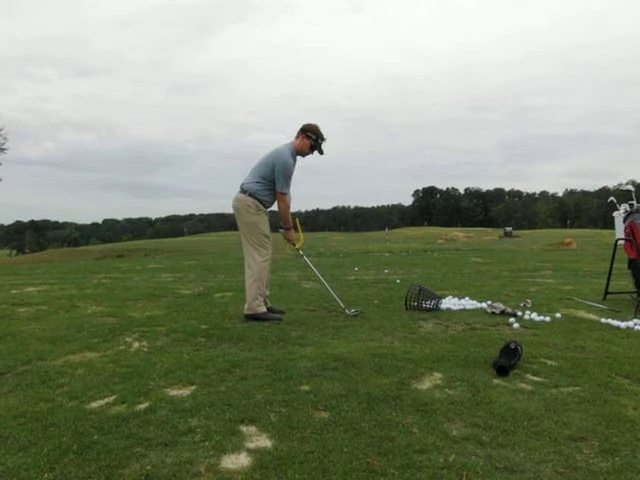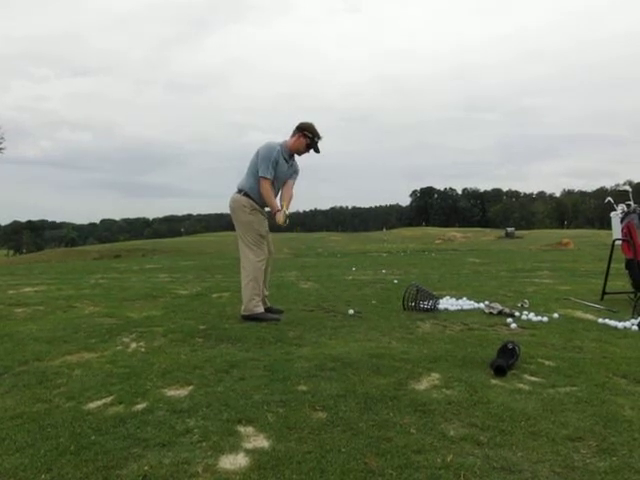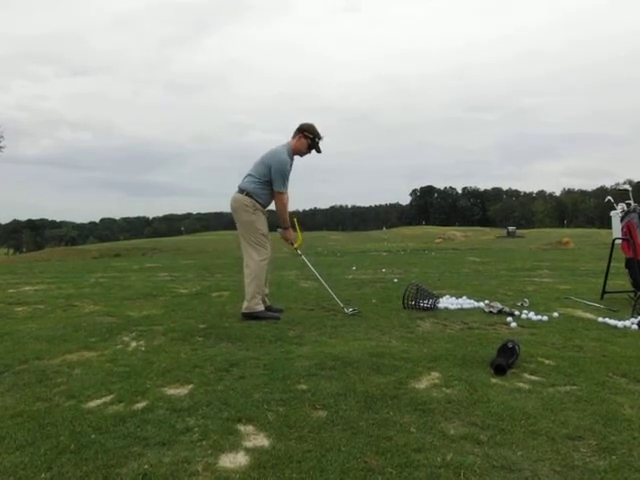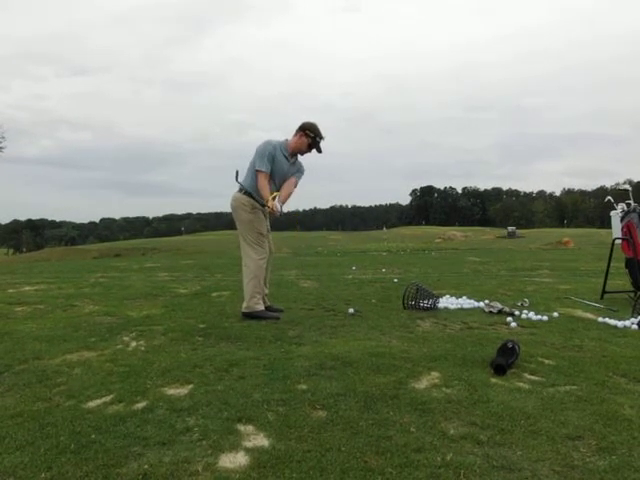
dt=1s
person 1, frame 1
left shoulder: (287, 155)
right shoulder: (285, 159)
left elbow: (284, 195)
right elbow: (282, 199)
left wrist: (287, 225)
right wrist: (289, 228)
left hip: (252, 204)
right hip: (250, 205)
left knee: (262, 254)
right knee: (259, 255)
left ankle: (261, 303)
right ankle: (254, 308)
person 1, frame 2
left shoulder: (293, 165)
right shoulder: (271, 150)
left elbow: (287, 190)
right elbow: (265, 185)
left wrist: (283, 210)
right wrist: (277, 212)
left hip: (256, 207)
right hip: (245, 204)
left knee: (265, 254)
right knee: (254, 256)
left ankle: (260, 303)
right ankle: (251, 309)
person 1, frame 3
left shoulder: (285, 156)
right shoulder: (281, 159)
left elbow: (283, 194)
right elbow: (279, 198)
left wrist: (285, 225)
right wrist: (286, 227)
left hip: (251, 204)
right hip: (247, 204)
left knee: (262, 253)
right knee: (257, 255)
left ankle: (260, 302)
right ankle: (252, 307)
person 1, frame 4
left shoulder: (298, 167)
right shoulder: (269, 147)
left elbow: (288, 187)
right elbow: (262, 179)
left wrist: (278, 204)
right wrist: (269, 201)
left hip: (259, 206)
right hip: (246, 202)
left knee: (266, 253)
right knee: (256, 254)
left ankle: (261, 301)
right ankle: (252, 306)
